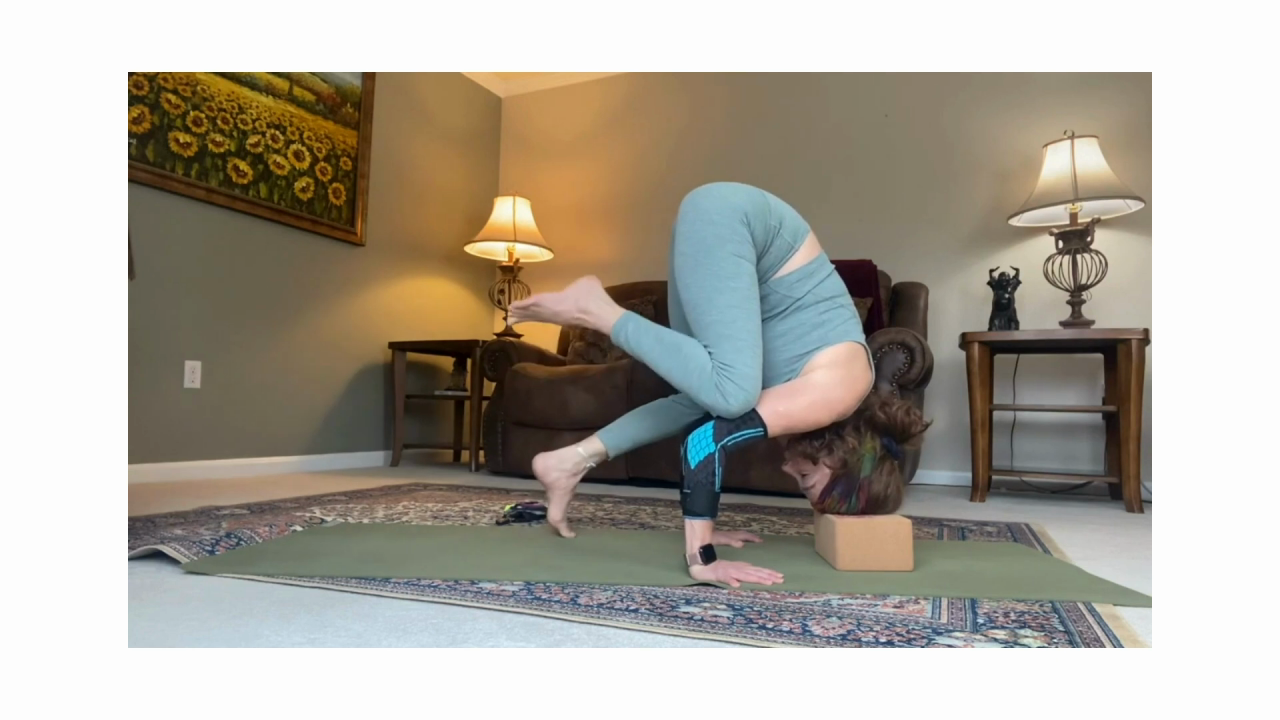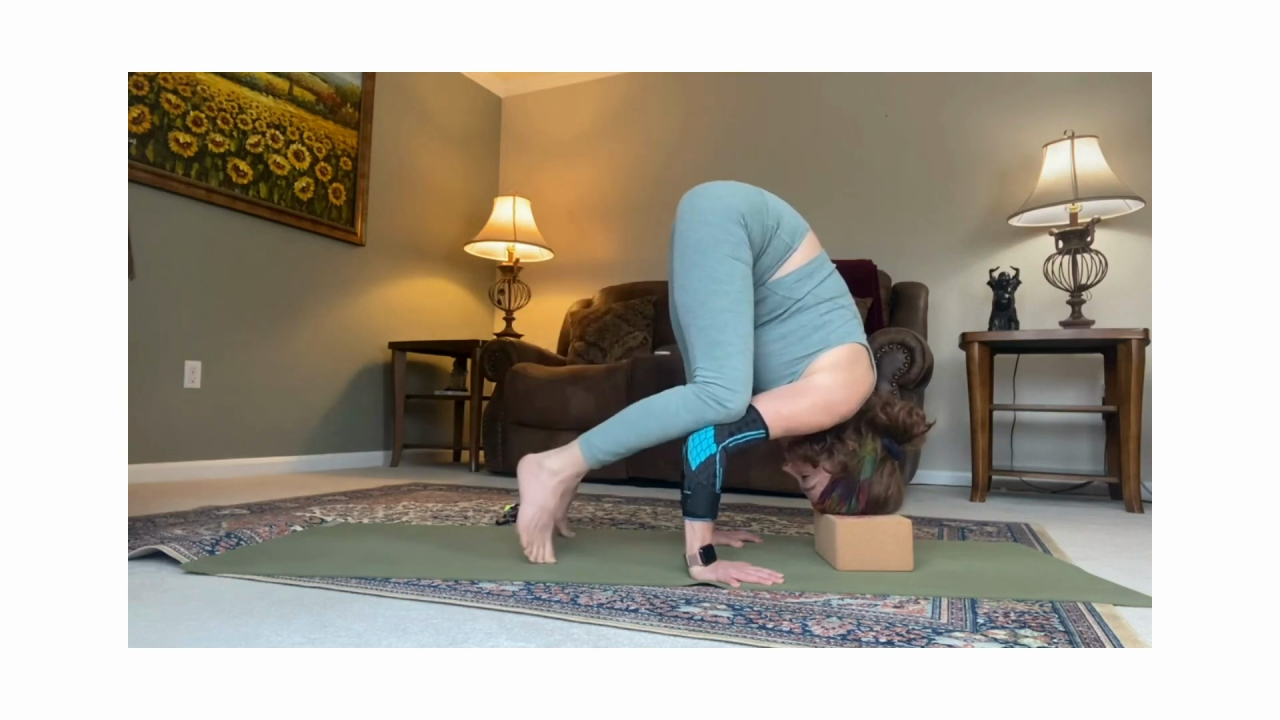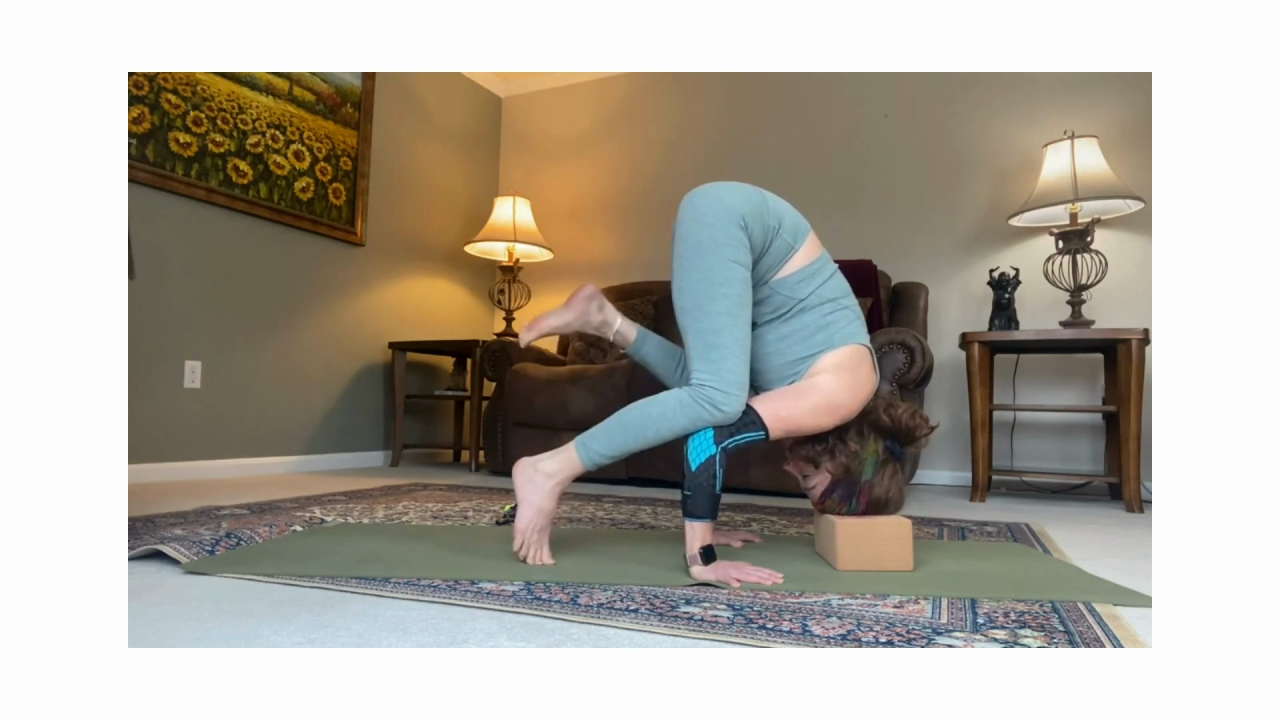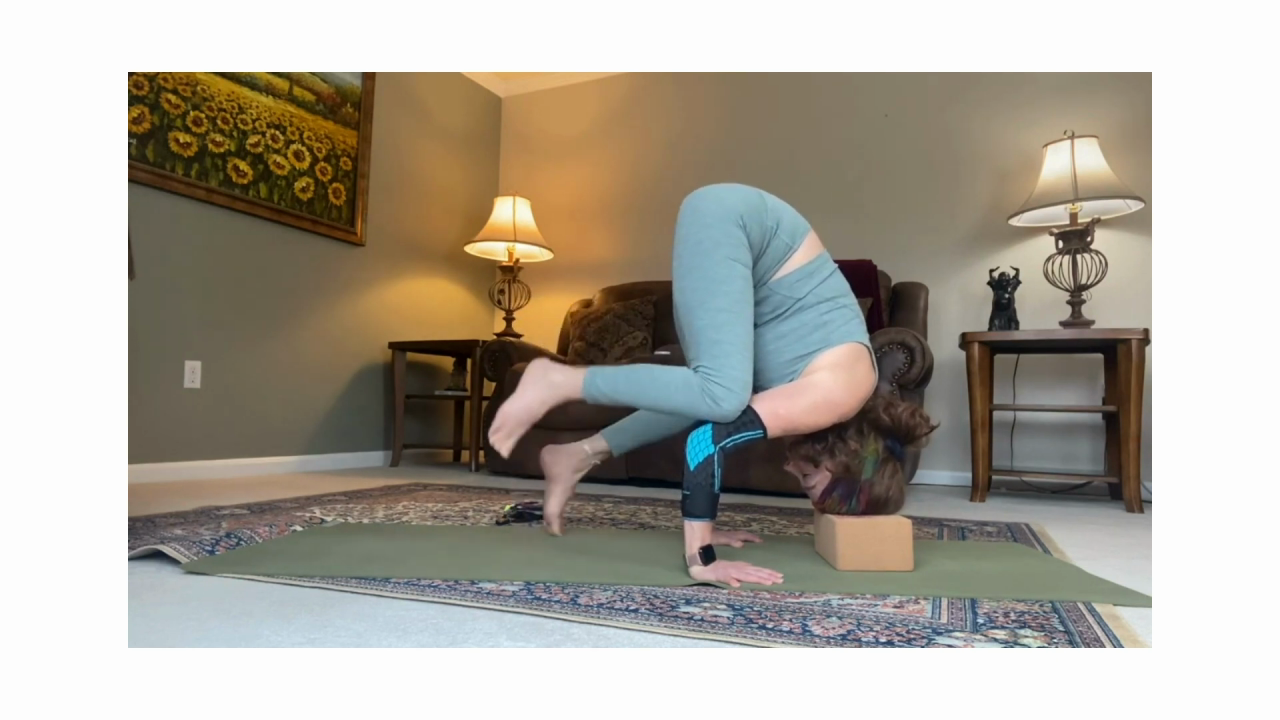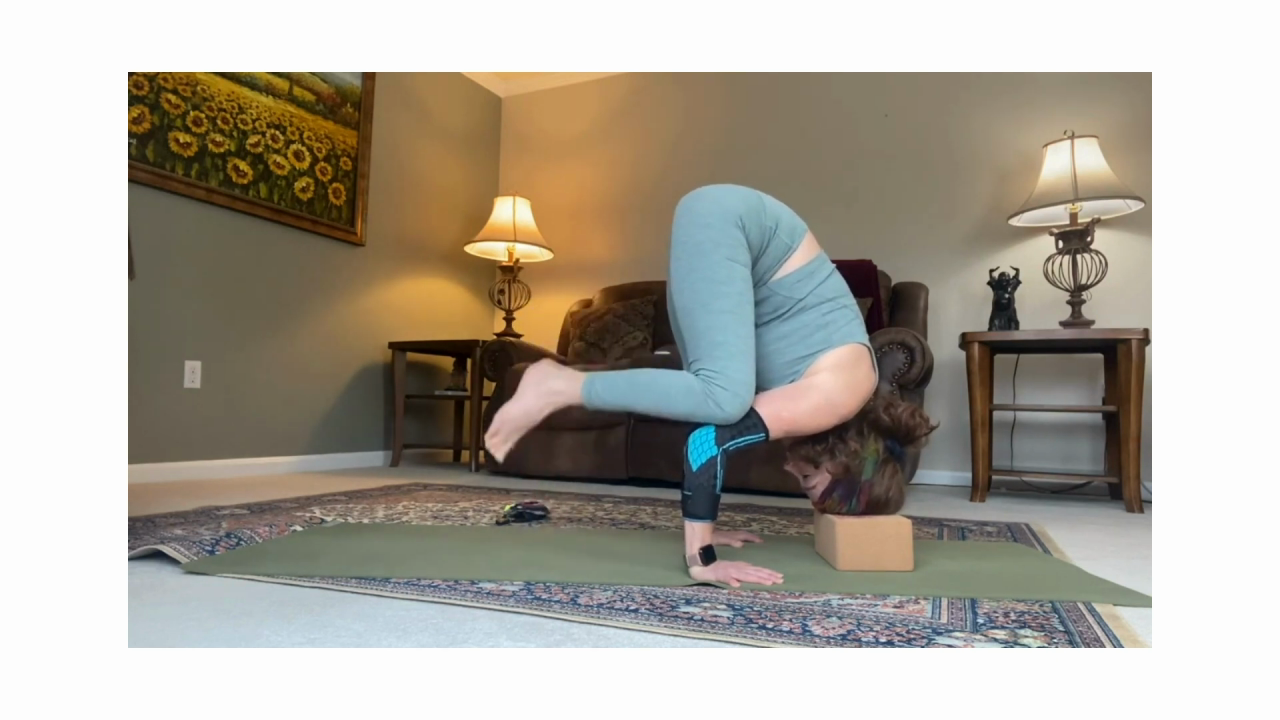
dt=1s
person 1, frame 1
left shoulder: (838, 383)
right shoulder: (836, 393)
right elbow: (710, 441)
left wrist: (703, 528)
right wrist: (701, 560)
left hip: (733, 226)
left knee: (709, 397)
right knee: (729, 394)
left ankle: (572, 462)
right ankle: (595, 312)
person 1, frame 2
left shoulder: (843, 382)
right shoulder: (837, 395)
right elbow: (712, 441)
left wrist: (703, 525)
right wrist: (701, 560)
left hip: (732, 224)
left knee: (712, 399)
right knee: (721, 398)
left ankle: (573, 463)
right ankle: (556, 469)
person 1, frame 3
left shoulder: (845, 383)
right shoulder: (839, 397)
right elbow: (715, 438)
left wrist: (704, 528)
right wrist: (701, 560)
left hip: (737, 223)
left knee: (711, 399)
right knee: (717, 401)
left ankle: (606, 320)
right ankle: (550, 471)
person 1, frame 4
left shoulder: (846, 383)
right shoulder: (838, 395)
right elbow: (711, 440)
left wrist: (703, 527)
right wrist: (699, 560)
left hip: (738, 226)
right hip: (727, 218)
left knee: (713, 399)
right knee: (721, 398)
left ankle: (581, 455)
right ankle: (558, 381)
person 1, frame 5
left shoulder: (841, 385)
right shoulder: (839, 396)
right elbow: (712, 443)
left wrist: (705, 529)
right wrist: (700, 560)
left hip: (734, 227)
right hip: (722, 220)
left knee: (708, 400)
right knee: (724, 401)
left ankle: (567, 386)
right ankle: (559, 390)
